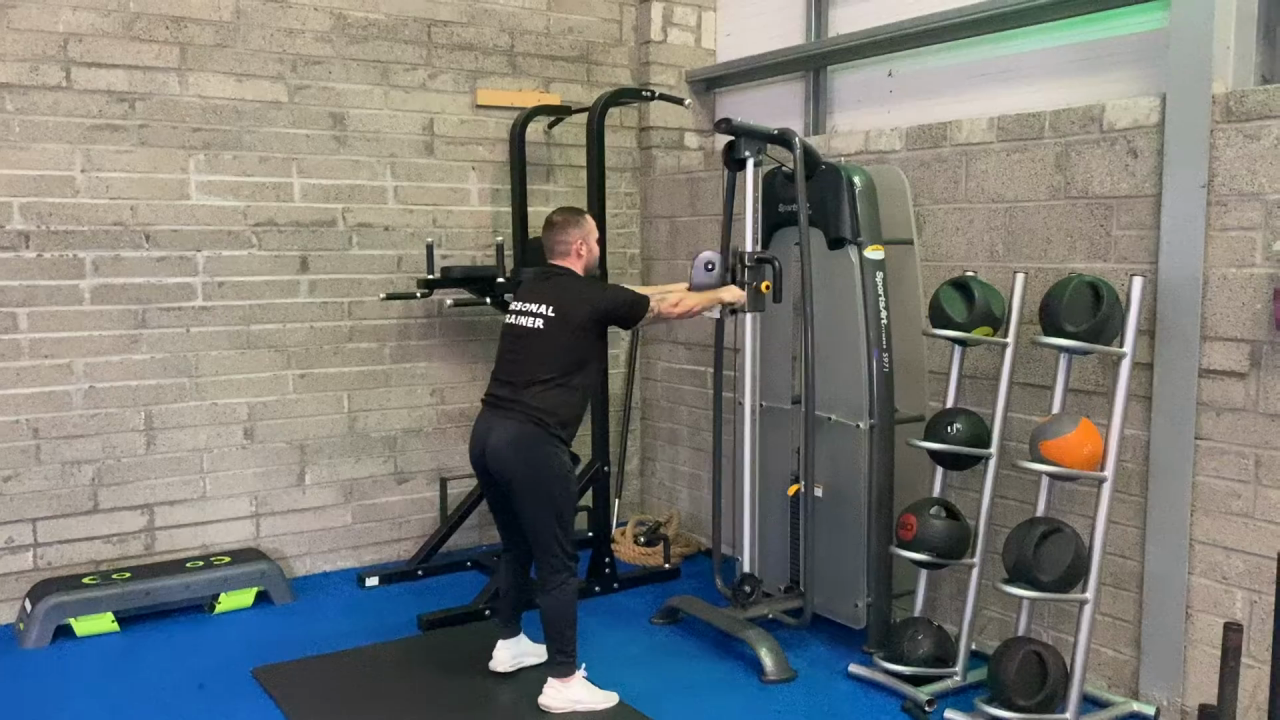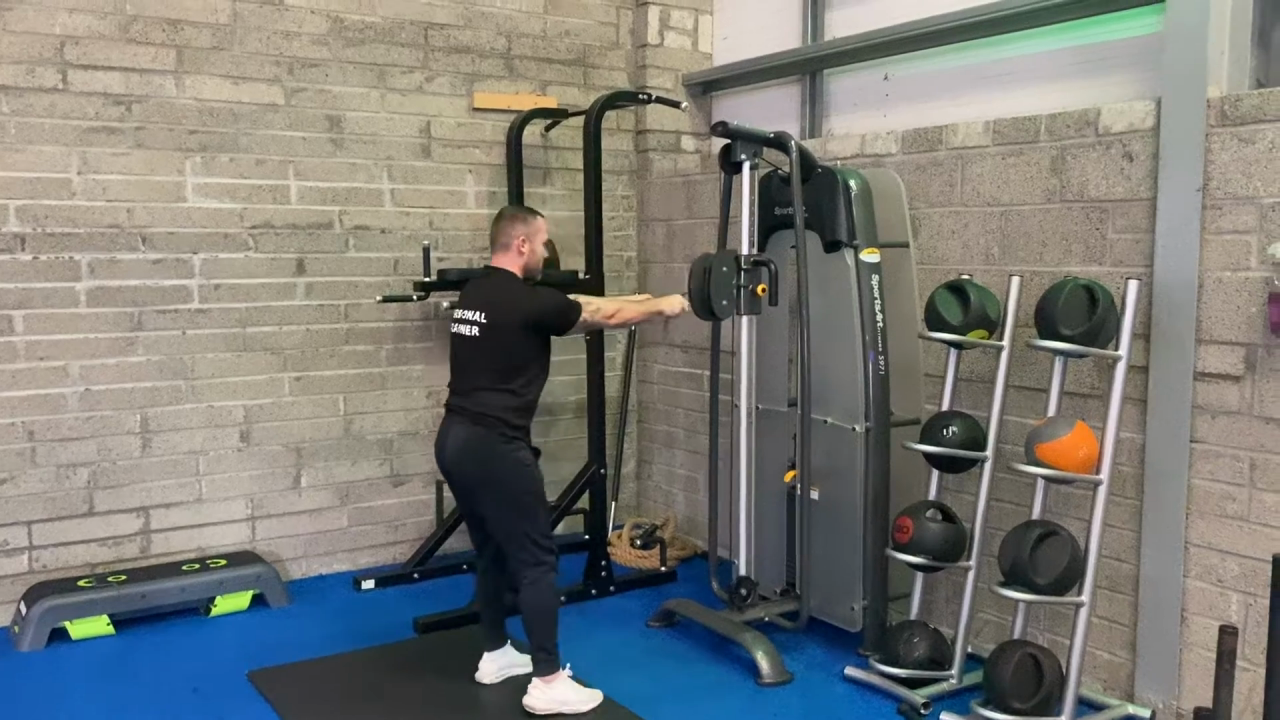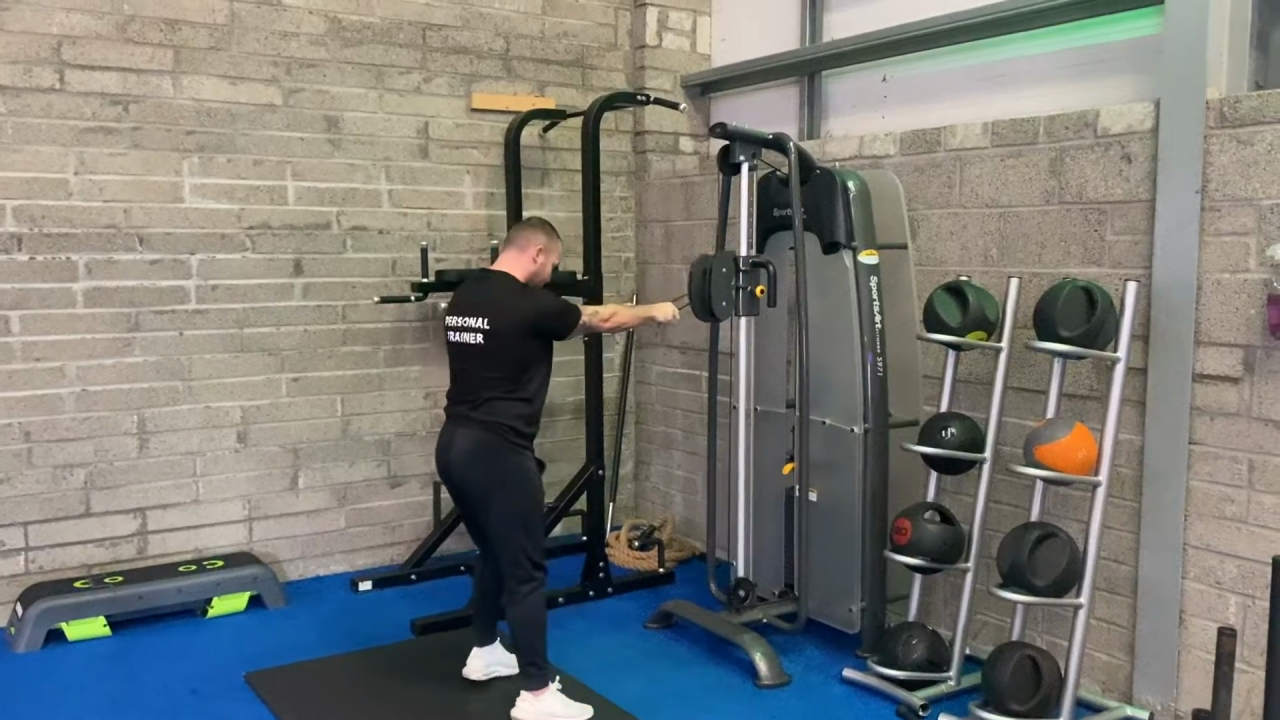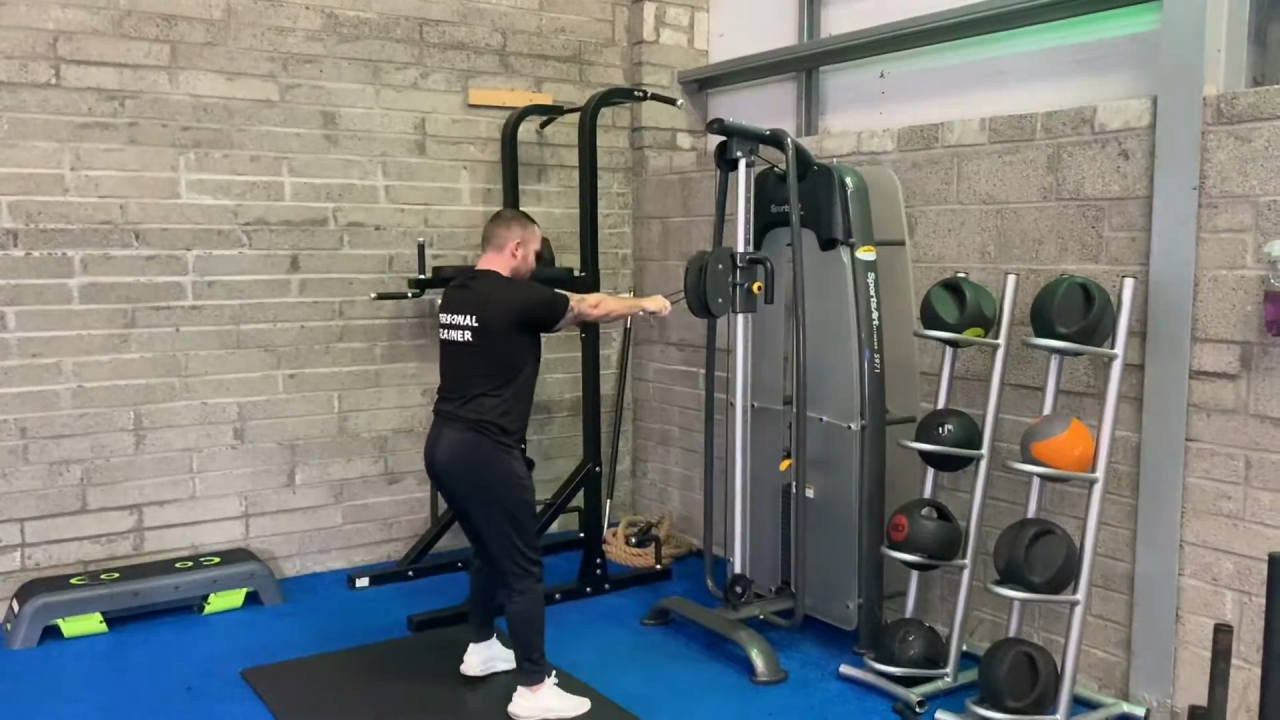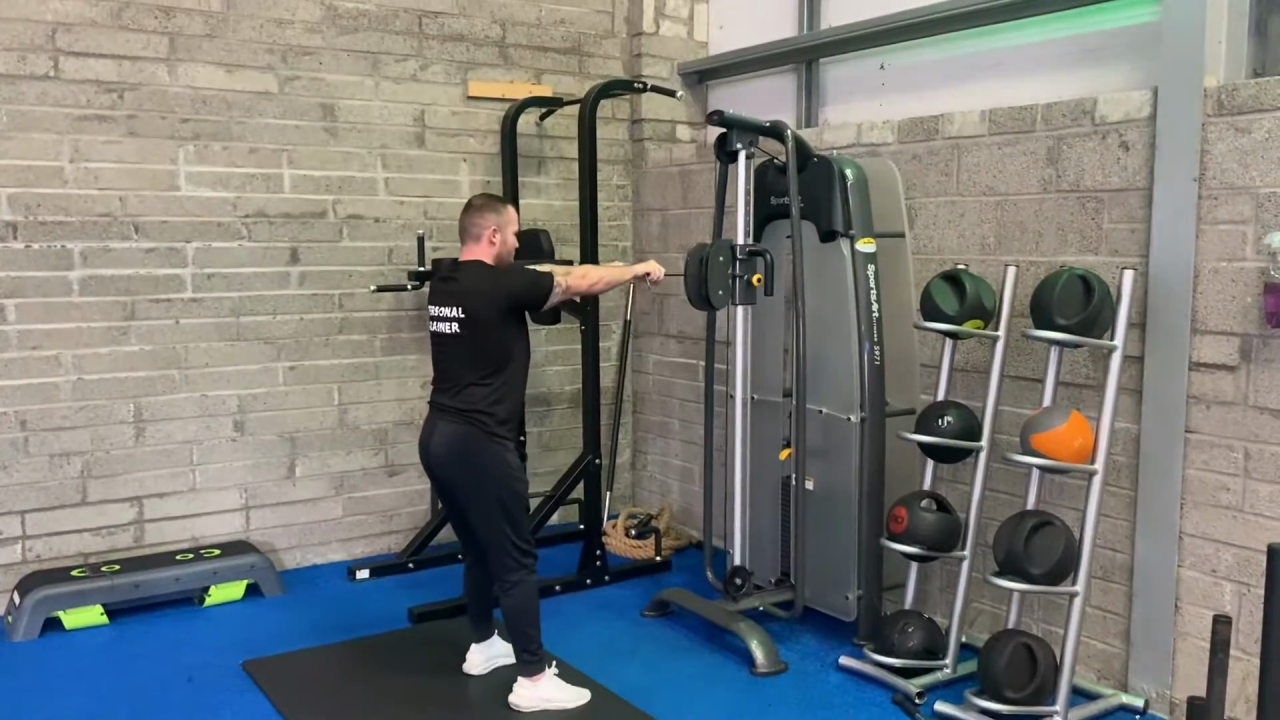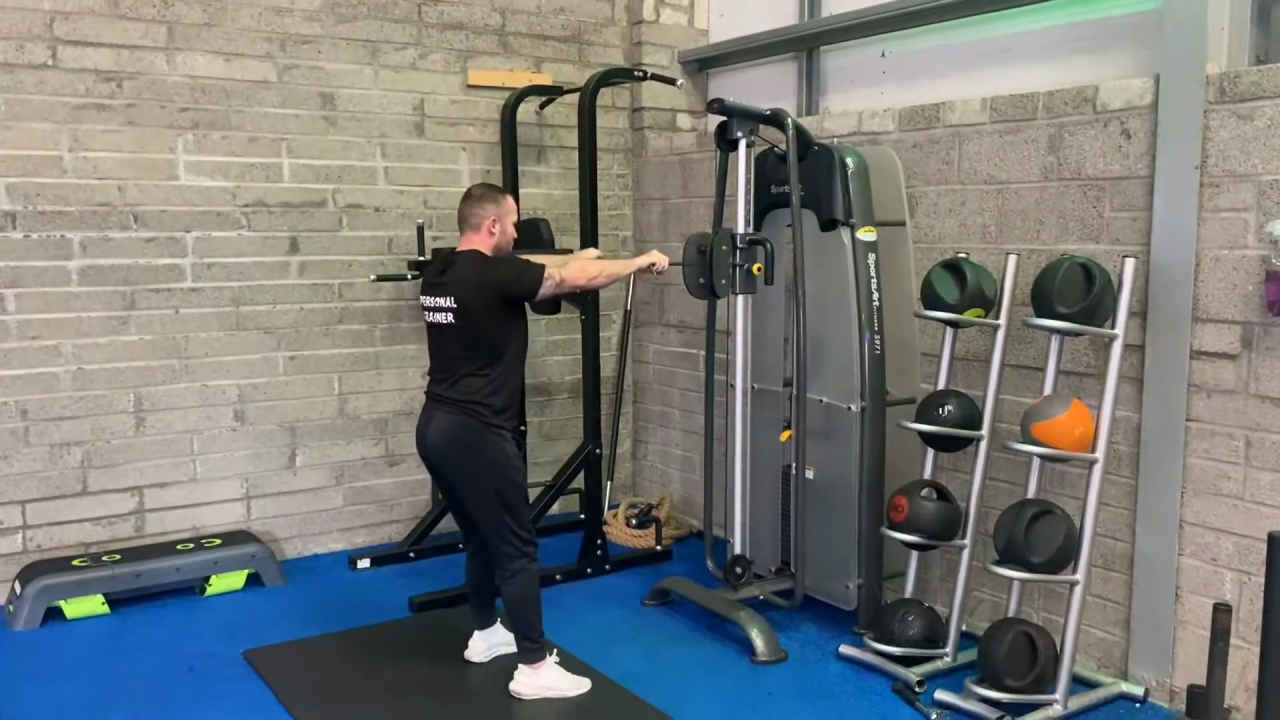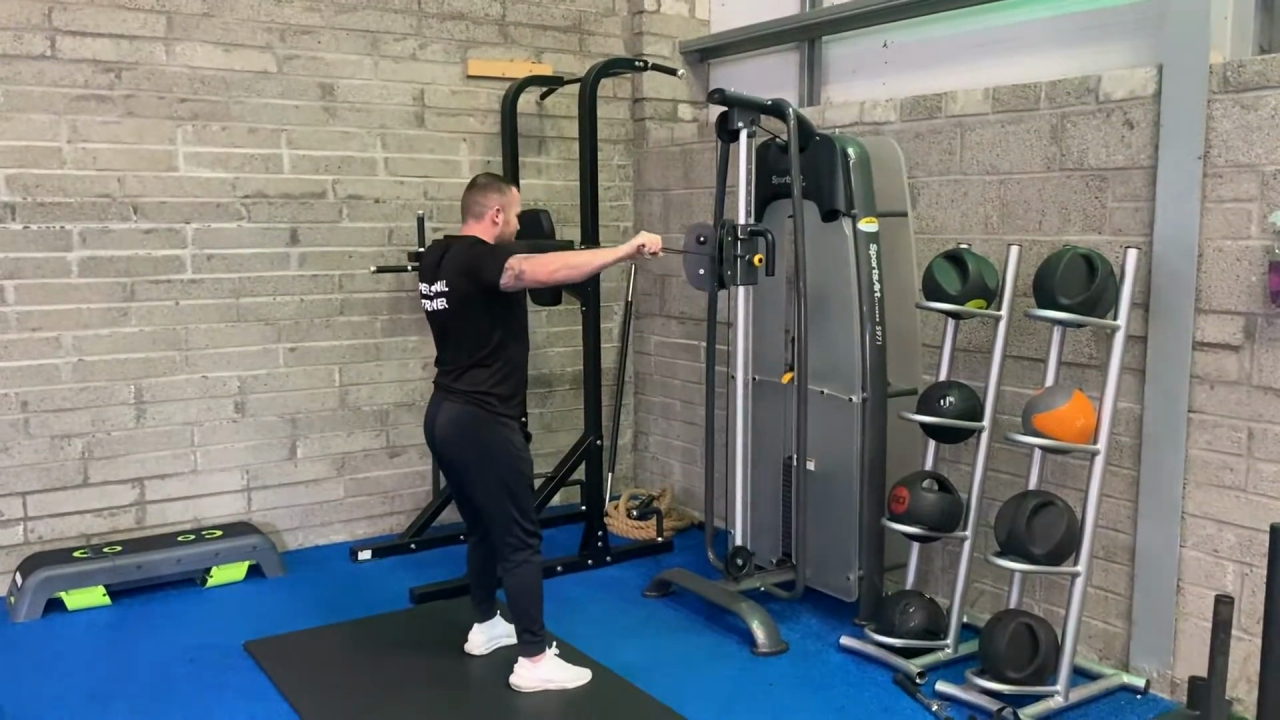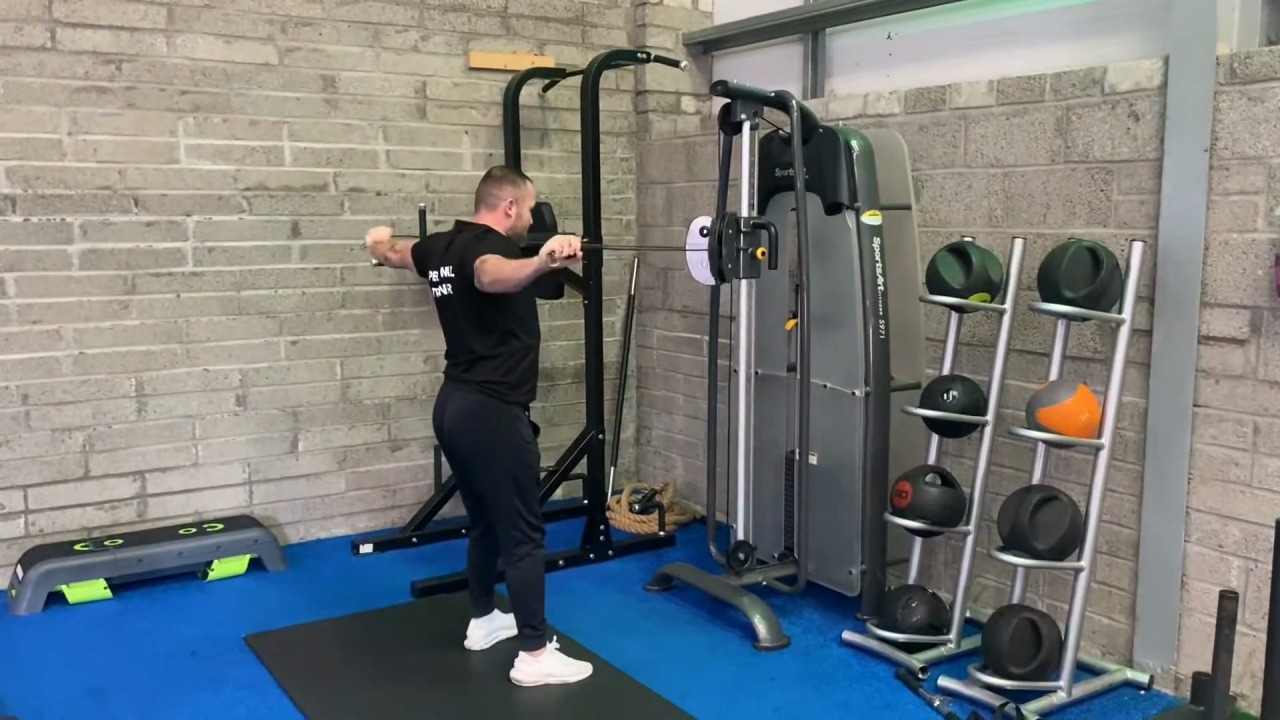
dt=0.5s
person 1, frame 1
left shoulder: (530, 288)
right shoulder: (590, 299)
right elbow: (670, 308)
left wrist: (686, 285)
right wrist: (721, 295)
left hip: (487, 433)
right hip: (532, 444)
left knee: (517, 546)
right knee: (556, 563)
left ankle: (509, 643)
right ankle: (563, 682)
person 1, frame 2
left shoulder: (475, 292)
right shoulder: (525, 300)
left elbow: (576, 305)
right elbow: (603, 316)
left wrist: (642, 299)
right wrist: (660, 306)
left hip: (455, 439)
right hip: (494, 447)
left knee: (493, 552)
right knee: (535, 560)
left ankle: (495, 654)
person 1, frame 3
left shoulder: (464, 297)
right shoulder: (528, 305)
right elbow: (600, 320)
right wrist: (653, 312)
left hip: (455, 445)
right hip: (497, 453)
left knee: (494, 554)
right knee: (525, 571)
left ankle: (484, 652)
person 1, frame 4
left shoulder: (457, 294)
right shoulder: (514, 299)
right elbow: (590, 309)
right wrist: (645, 304)
left hip: (443, 444)
right hip: (484, 452)
left knee: (491, 552)
right knee: (522, 570)
left ankle: (481, 648)
person 1, frame 5
left shoulder: (446, 284)
right shoulder: (500, 286)
left elbow: (550, 277)
right elbow: (578, 284)
left wrist: (600, 270)
right wrist: (637, 270)
left hip: (439, 437)
right hip: (479, 444)
left knee: (480, 549)
right knee: (515, 560)
left ankle: (483, 646)
right ankle: (533, 680)
person 1, frame 6
left shoulder: (442, 271)
right shoulder: (492, 275)
right elbow: (578, 278)
left wrist: (575, 253)
right wrist: (640, 262)
left hip: (436, 426)
right hip: (475, 433)
left knee: (481, 537)
right knee: (516, 549)
left ankle: (485, 633)
right ankle: (534, 668)
person 1, frame 7
left shoulder: (438, 257)
right shoulder: (480, 261)
right elbow: (545, 269)
right wrist: (626, 249)
left hip: (445, 415)
right hip: (484, 422)
left knee: (483, 529)
right knee: (520, 540)
left ankle: (485, 626)
right ankle: (534, 661)
person 1, frame 8
left shoulder: (442, 246)
right shoulder: (489, 246)
left elbow: (393, 252)
right elbow: (494, 275)
left wrist: (381, 241)
right wrist: (543, 260)
left hip: (455, 405)
right hip: (493, 413)
left knee: (485, 522)
right knee: (523, 534)
left ankle: (484, 620)
right ankle: (535, 654)
